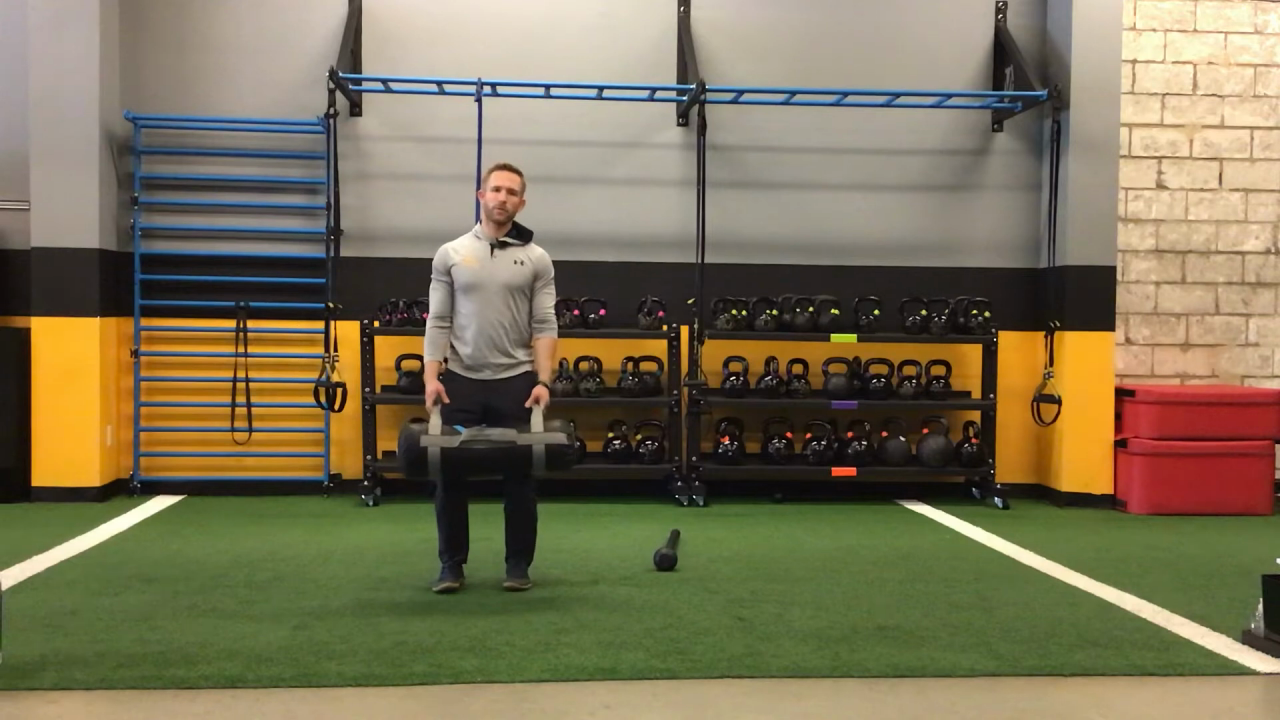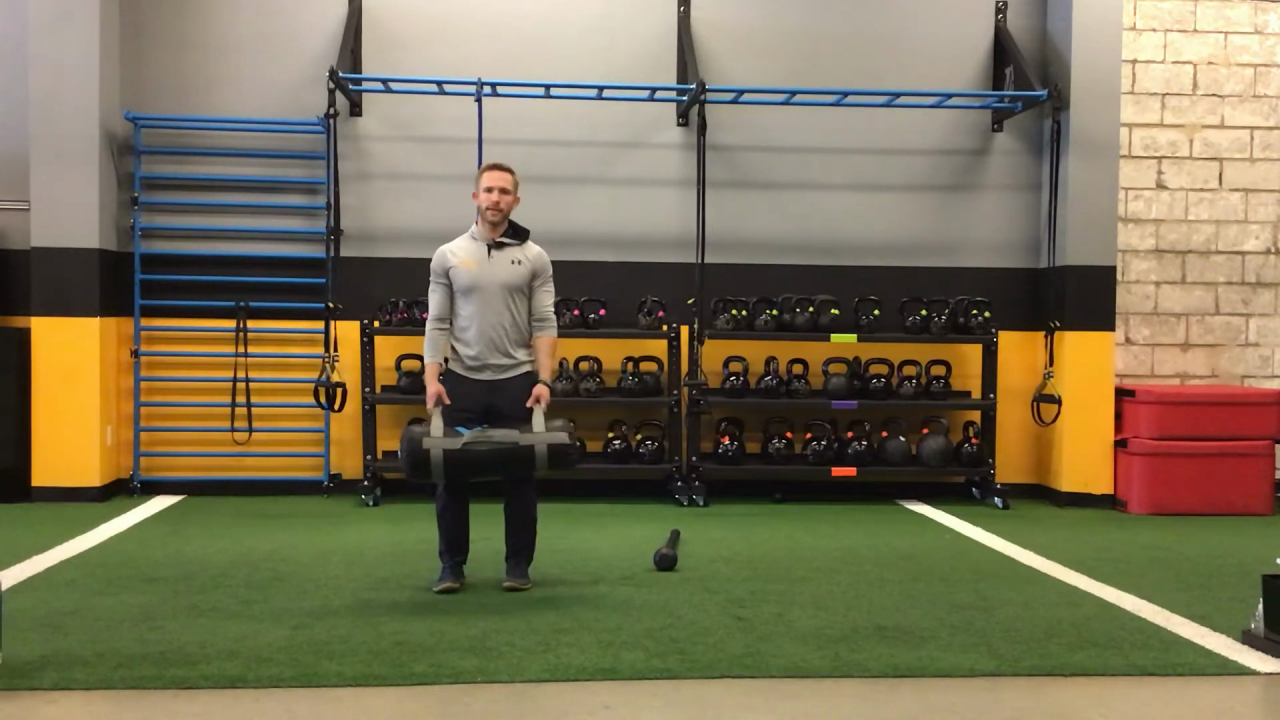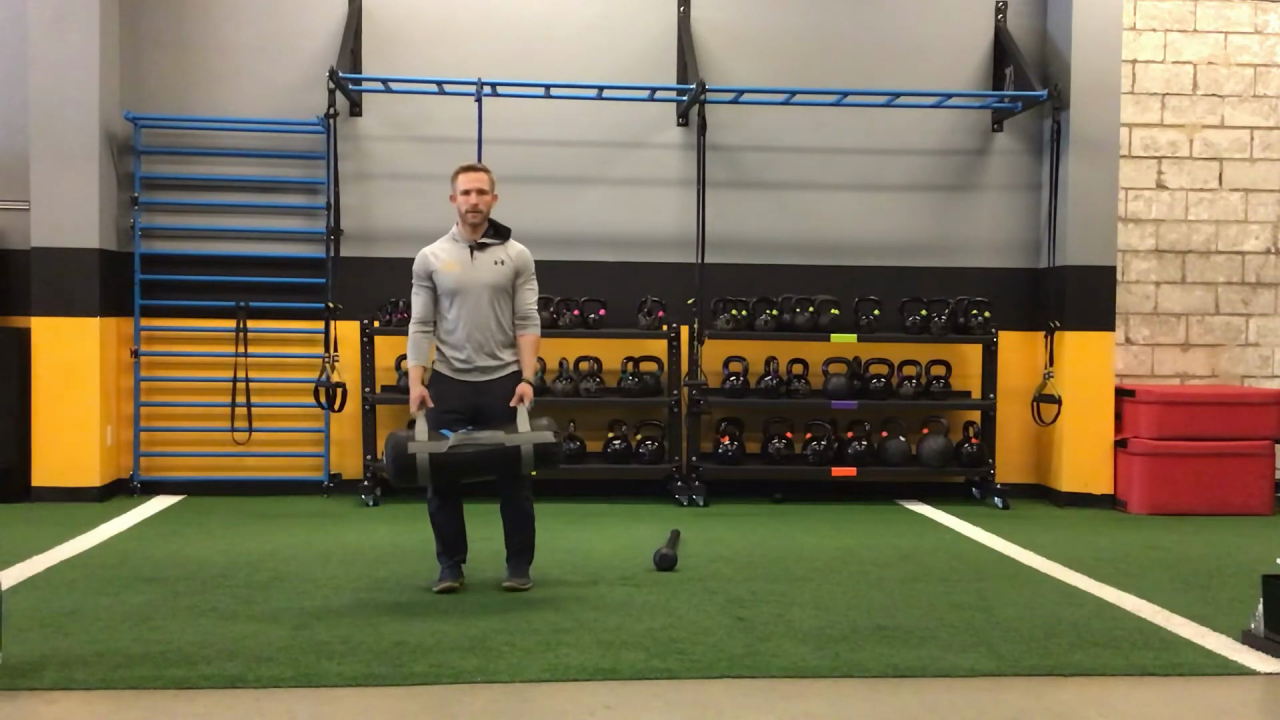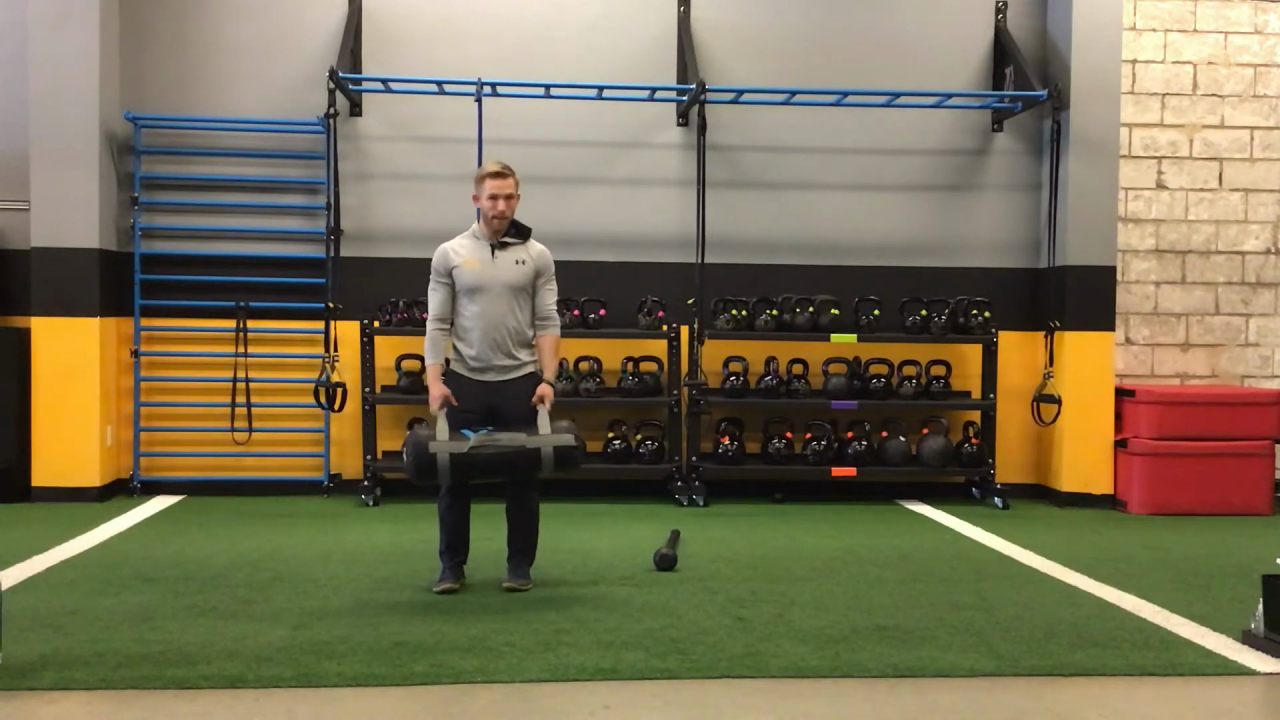
dt=1s
person 1, frame 1
left shoulder: (536, 259)
right shoulder: (450, 254)
left elbow: (544, 326)
right elbow: (438, 322)
left wrist: (543, 381)
right wrist: (431, 377)
left hip: (515, 383)
right hip: (461, 382)
left knee: (519, 478)
right knee: (450, 476)
left ankle: (518, 564)
right ankle: (452, 564)
person 1, frame 2
left shoulder: (534, 257)
right shoulder: (448, 255)
left elbow: (544, 325)
right elbow: (438, 323)
left wrist: (543, 379)
right wrist: (432, 378)
left hip: (516, 383)
right hip: (462, 382)
left knee: (520, 478)
right knee: (452, 477)
left ankle: (518, 564)
right ankle: (452, 565)
person 1, frame 3
left shoulder: (517, 256)
right shoulder: (430, 258)
left elbow: (528, 322)
right elbow: (421, 326)
left wrist: (527, 378)
right wrist: (416, 381)
left hip: (503, 382)
right hip: (449, 383)
left knee: (514, 479)
right knee: (442, 478)
left ankle: (519, 565)
right ankle: (451, 565)
person 1, frame 4
left shoulder: (537, 256)
right shoulder: (450, 254)
left elbow: (547, 323)
right elbow: (438, 323)
left wrist: (547, 379)
right wrist: (435, 380)
left hip: (519, 383)
right hip: (465, 383)
left knee: (522, 479)
right knee: (454, 478)
left ankle: (520, 565)
right ankle: (452, 566)
